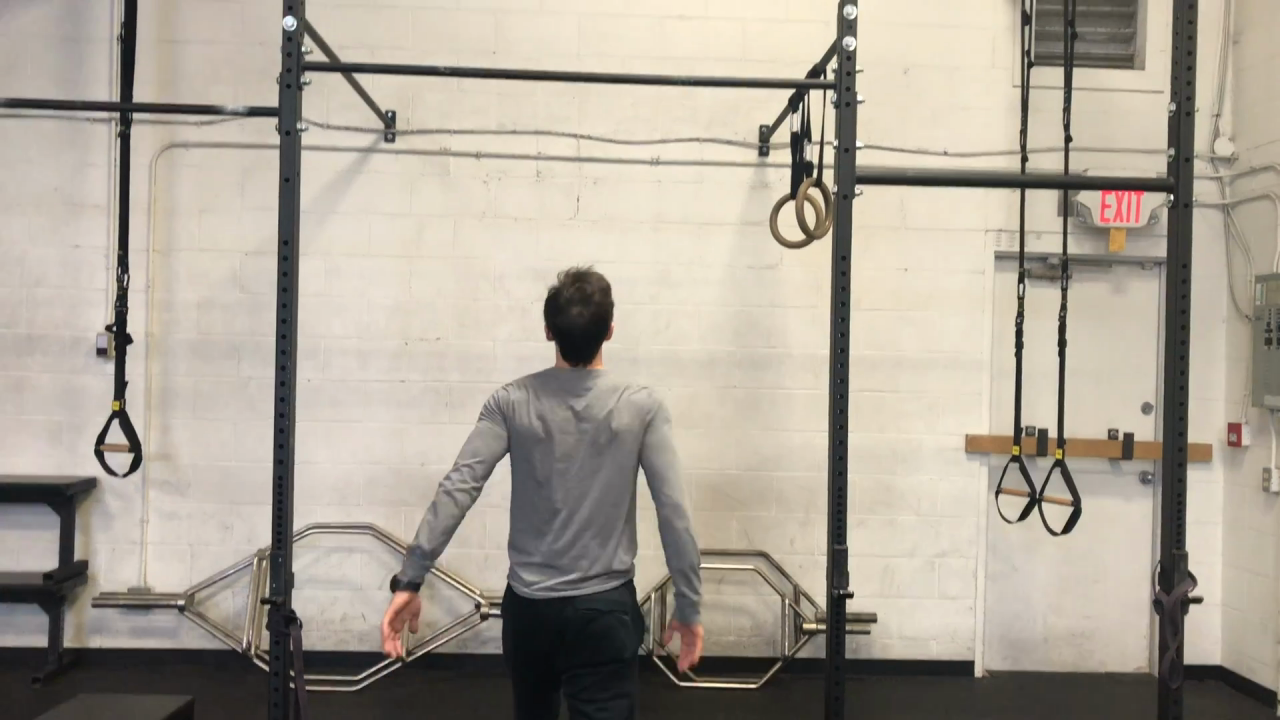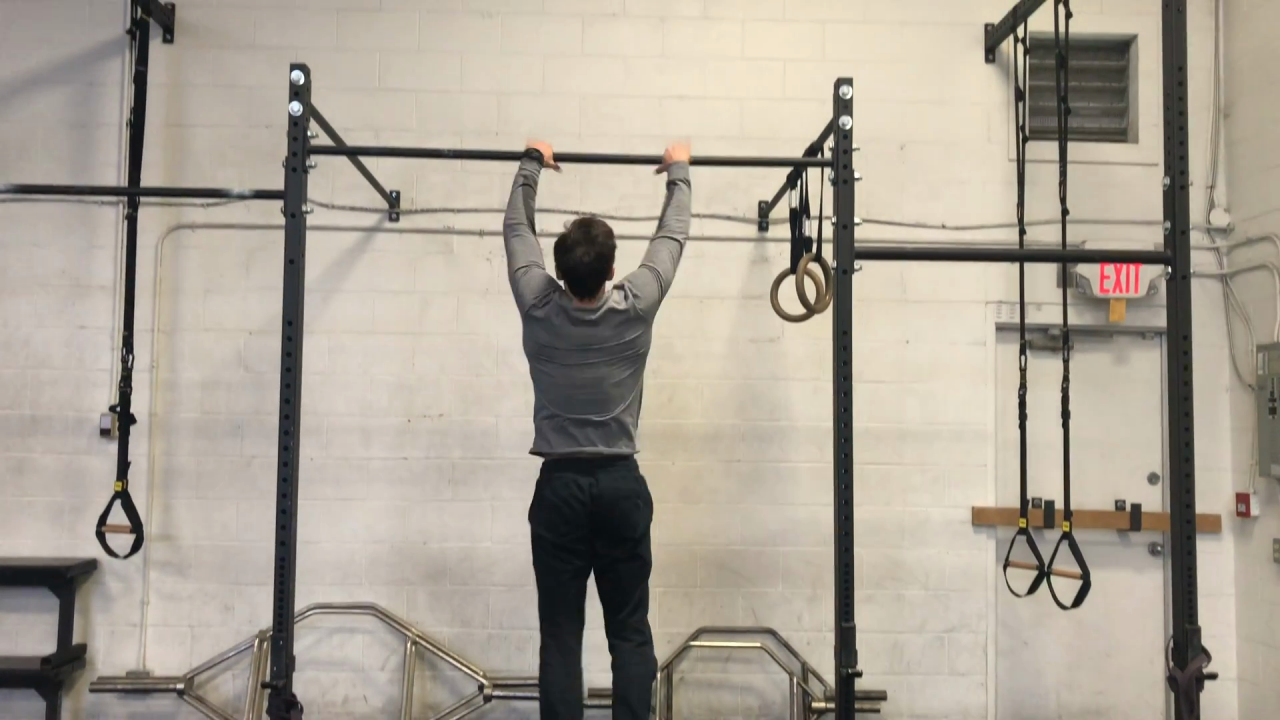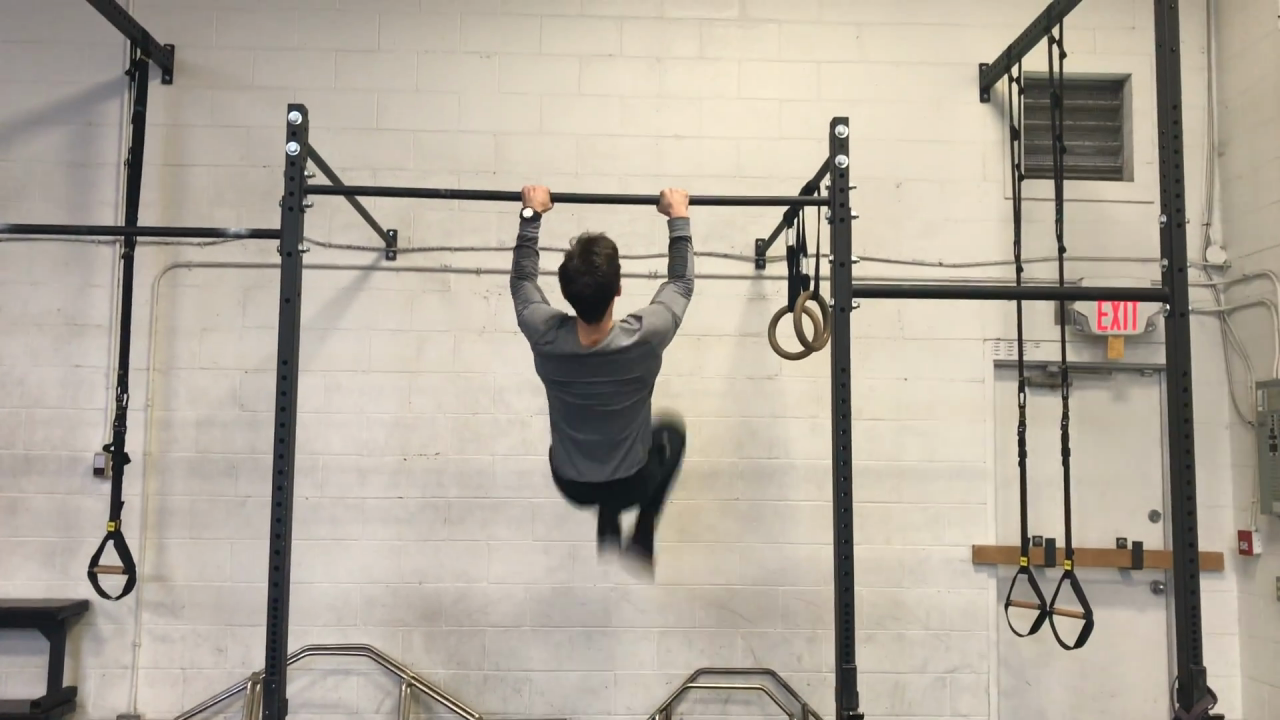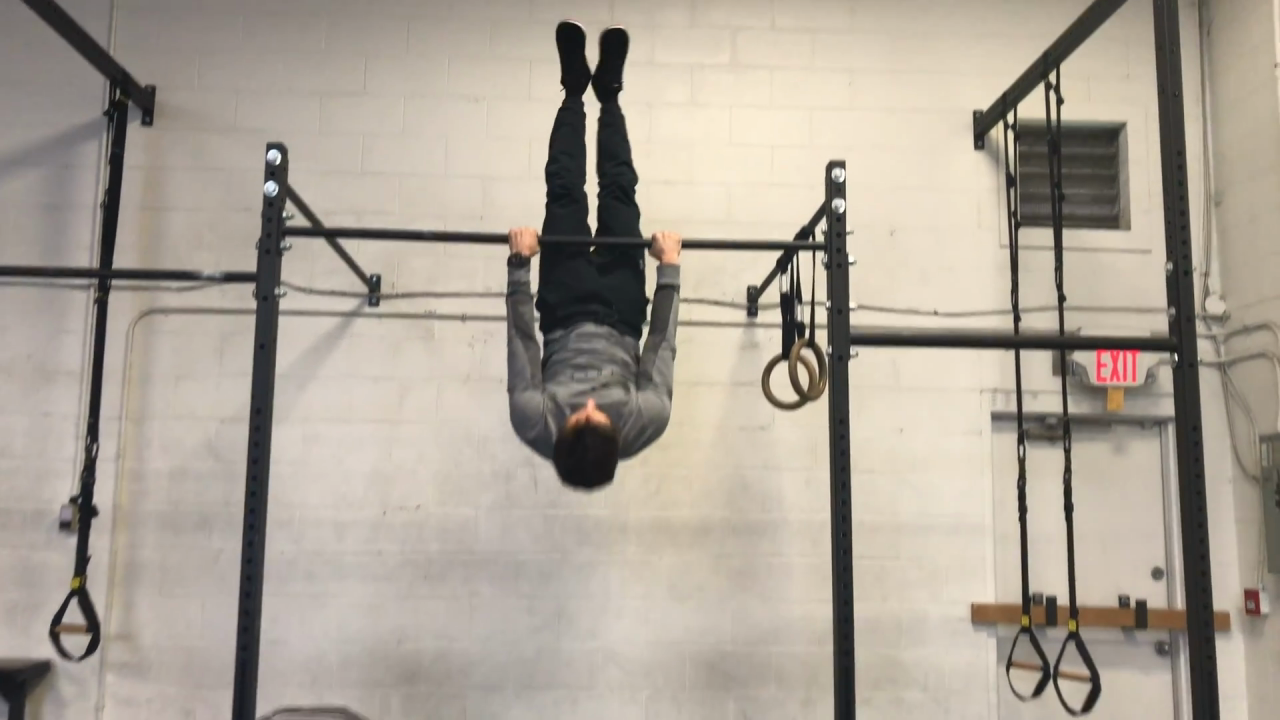
dt=0.7s
person 1, frame 1
left shoulder: (511, 402)
right shoulder: (641, 406)
left elbow: (458, 487)
right elbow: (674, 510)
left wrist: (409, 579)
right wrist: (688, 606)
left hip: (528, 605)
right hip: (605, 608)
person 1, frame 2
left shoulder: (538, 308)
right shoulder: (636, 308)
left elbow: (516, 227)
right elbow: (672, 235)
left wrist: (532, 163)
right wrist: (677, 171)
left hip: (558, 488)
right hip: (621, 486)
left knee: (559, 637)
right knee: (630, 636)
person 1, frame 3
left shoulder: (546, 335)
right shoulder: (644, 336)
left elbow: (522, 278)
right elbow: (681, 283)
left wrist: (532, 213)
right wrist: (678, 219)
left hip: (571, 483)
right hip: (628, 483)
right knee: (671, 431)
left ankle: (608, 531)
right ankle: (641, 540)
person 1, frame 4
left shoulder: (535, 428)
right shoulder: (643, 426)
left elbow: (521, 338)
right elbow: (662, 344)
left wrist: (519, 263)
right wrist: (669, 268)
left hip: (565, 318)
right hip: (617, 321)
left knee: (564, 197)
right knee: (618, 198)
left ankle: (575, 90)
right ankle: (608, 94)
